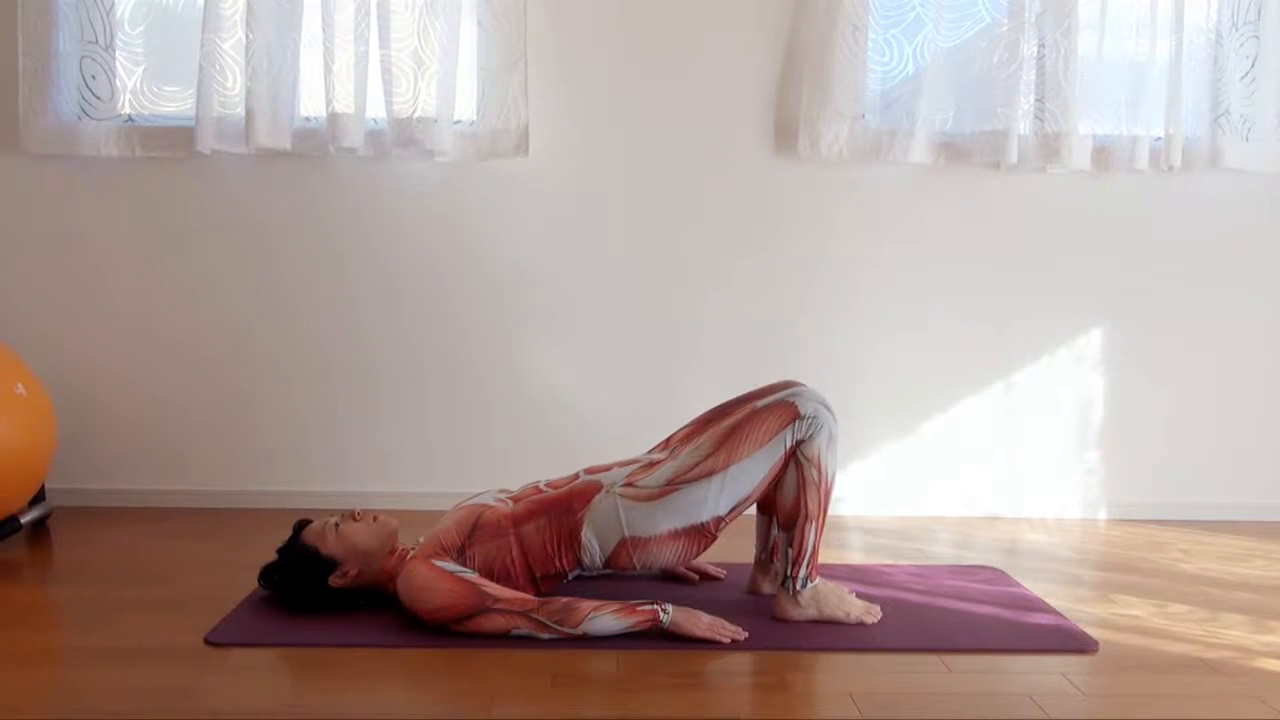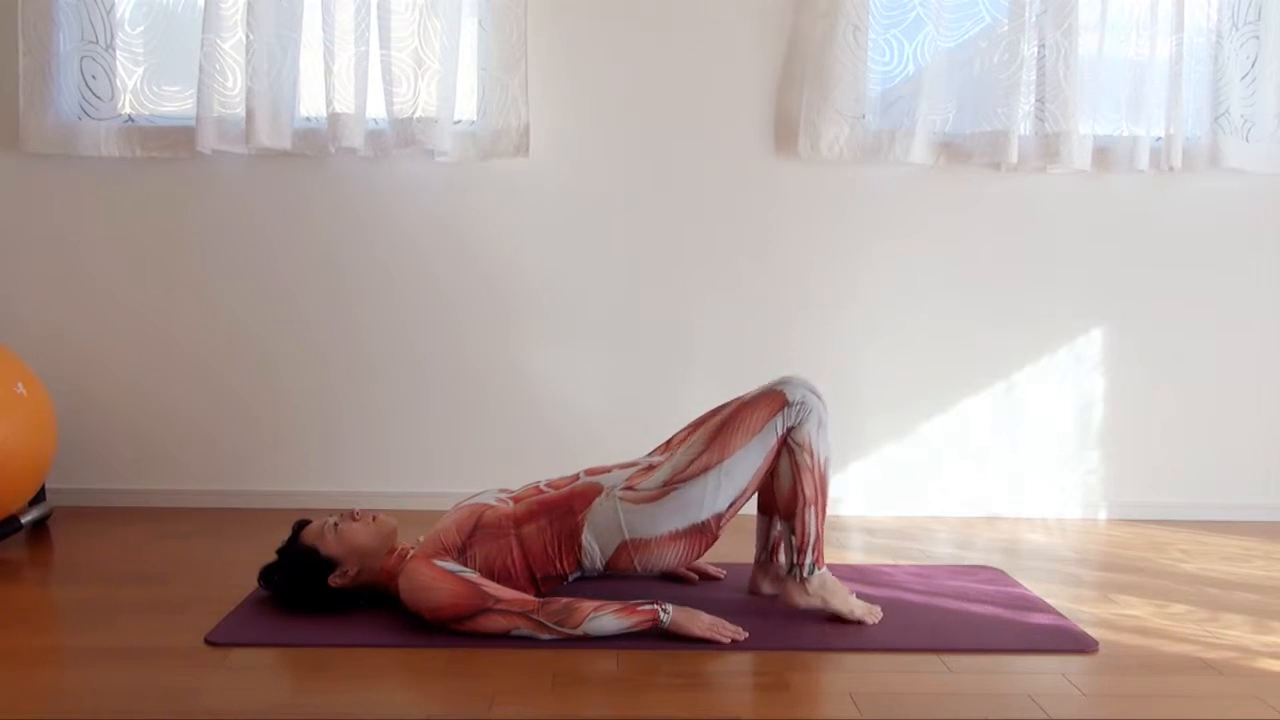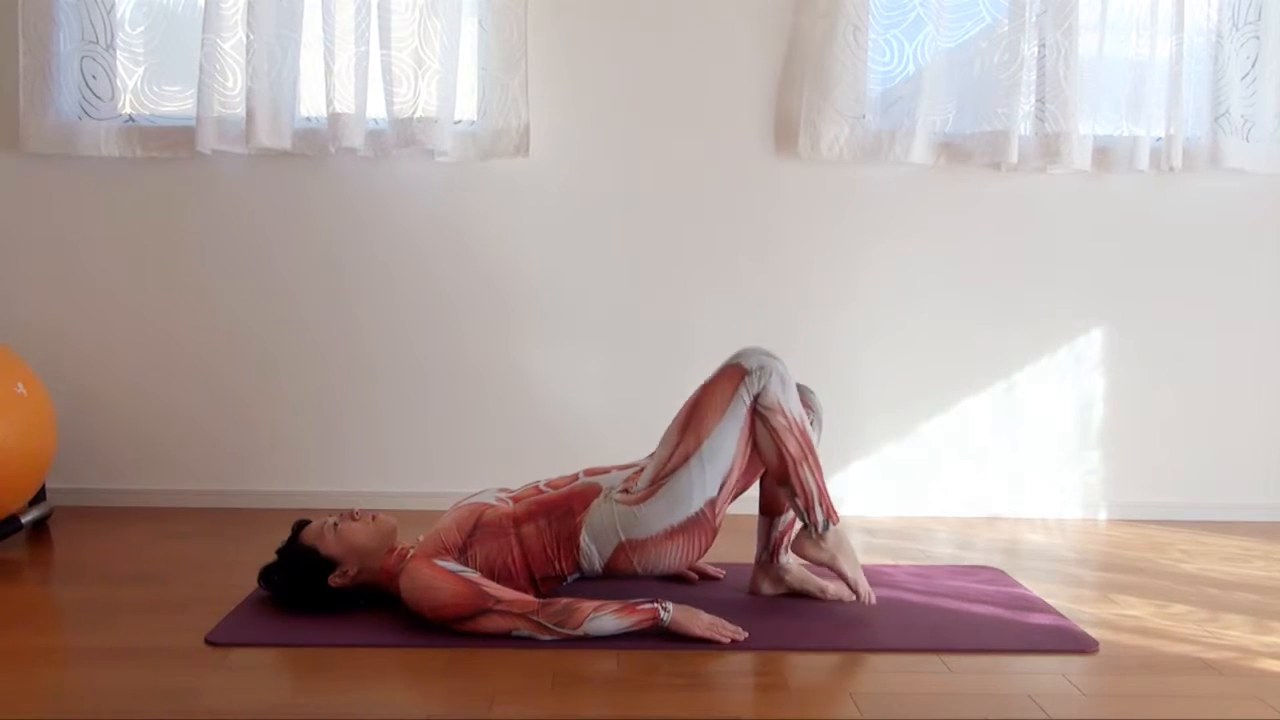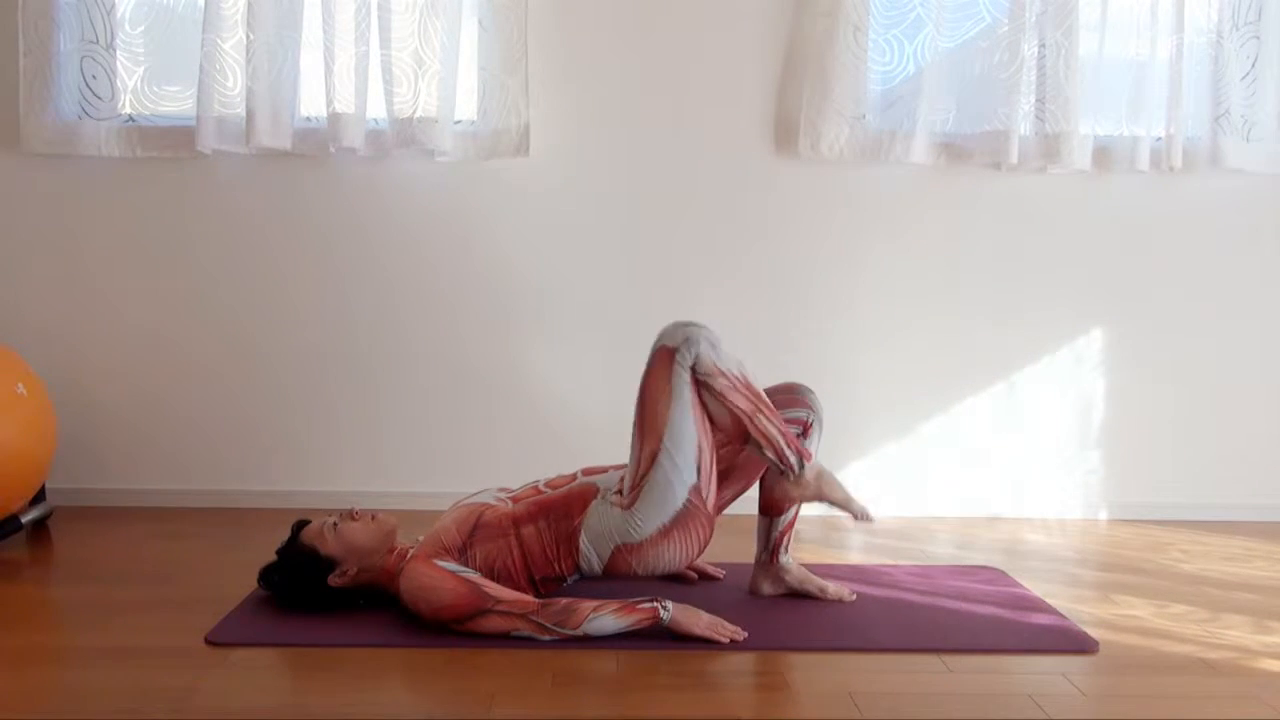
dt=0.2s
person 1, frame 1
left shoulder: (426, 557)
right shoulder: (418, 586)
right elbow: (542, 618)
right wrist: (667, 615)
left hip: (623, 492)
right hip: (629, 524)
left knee: (789, 403)
right knee: (807, 413)
left ankle: (772, 569)
right ankle: (801, 592)
person 1, frame 2
left shoulder: (428, 555)
right shoulder: (420, 585)
right elbow: (542, 618)
right wrist: (668, 615)
left hip: (626, 496)
right hip: (631, 527)
left knee: (787, 404)
right knee: (796, 401)
left ankle: (772, 568)
right ankle: (807, 579)
person 1, frame 3
left shoulder: (429, 554)
right shoulder: (419, 585)
right elbow: (541, 618)
right wrist: (667, 614)
left hip: (623, 499)
right hip: (638, 527)
left knee: (794, 401)
right knee: (756, 368)
left ankle: (774, 566)
right ankle: (822, 533)
person 1, frame 4
left shoulder: (432, 552)
right shoulder: (421, 585)
right elbow: (541, 618)
left wrist: (672, 553)
right wrist: (667, 612)
left hip: (625, 506)
right hip: (639, 526)
left knee: (797, 402)
right knee: (684, 341)
left ankle: (774, 567)
right ankle: (803, 472)
